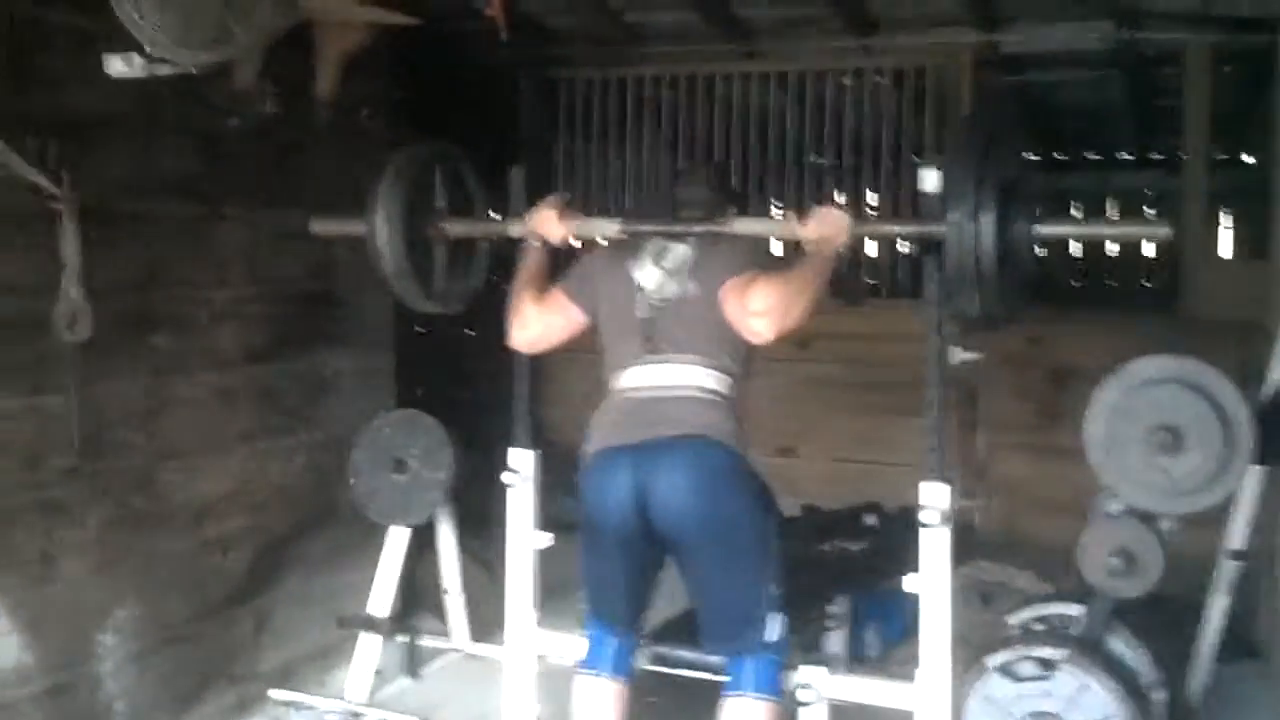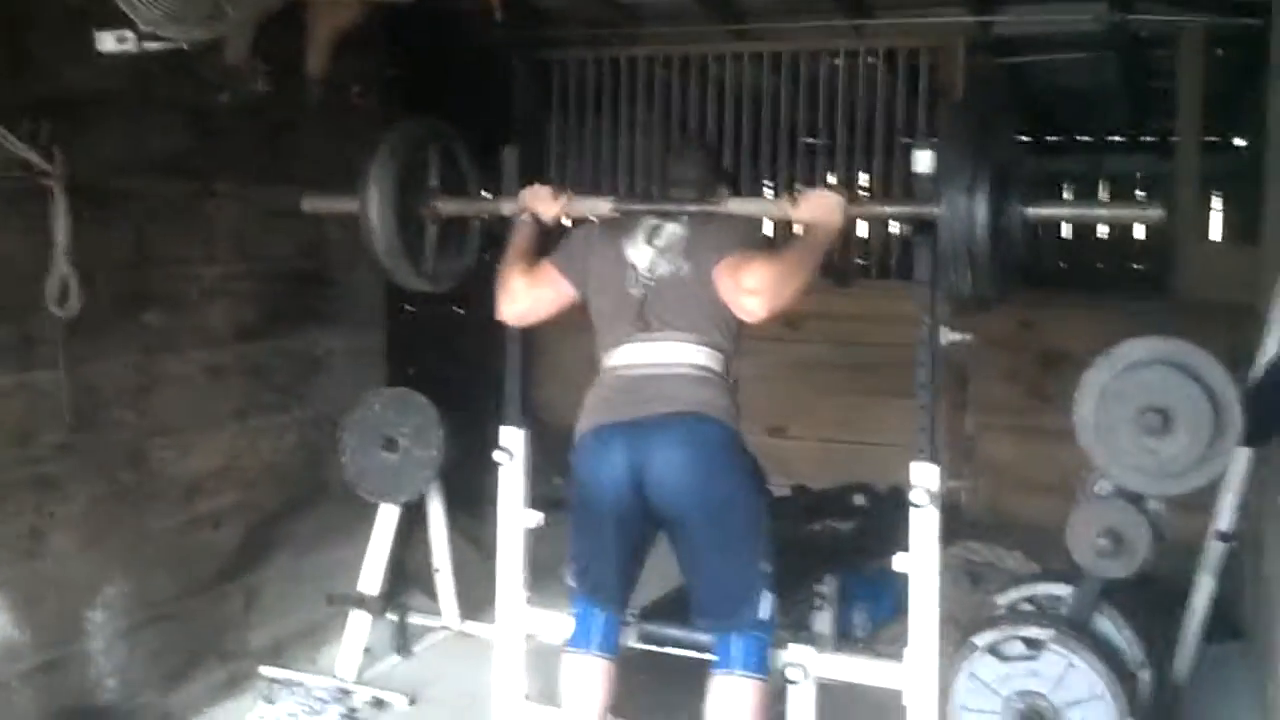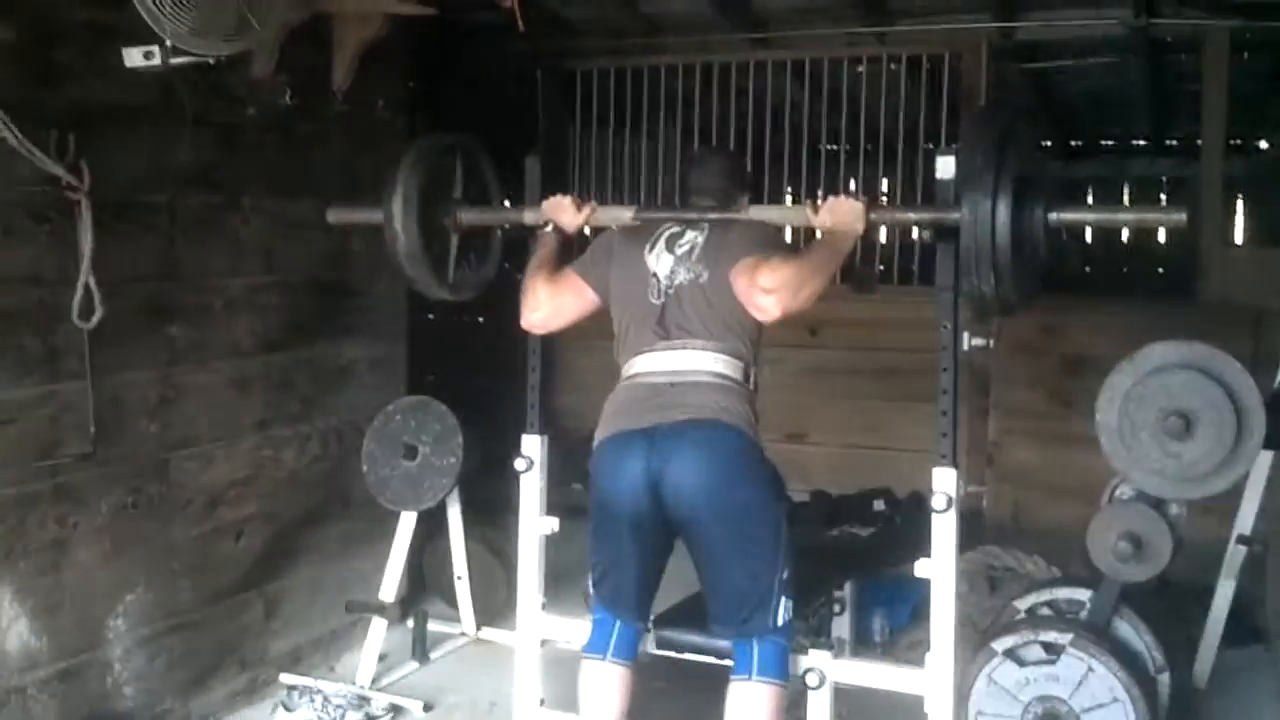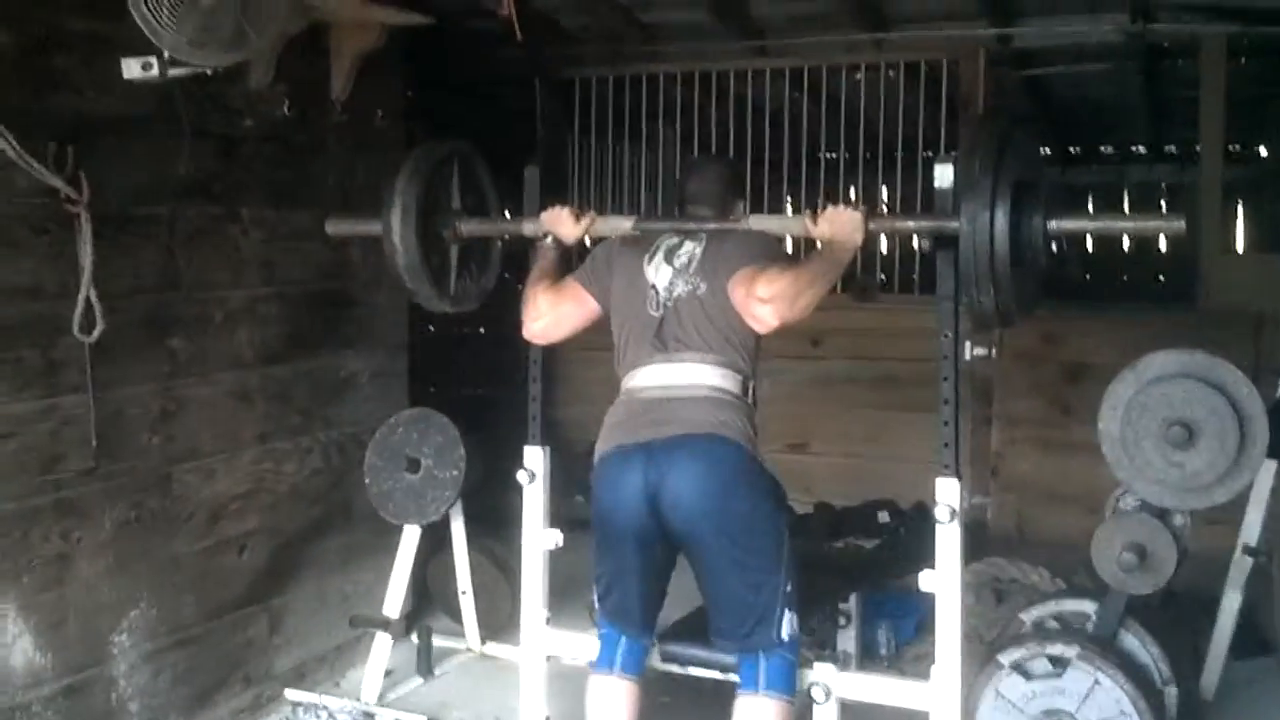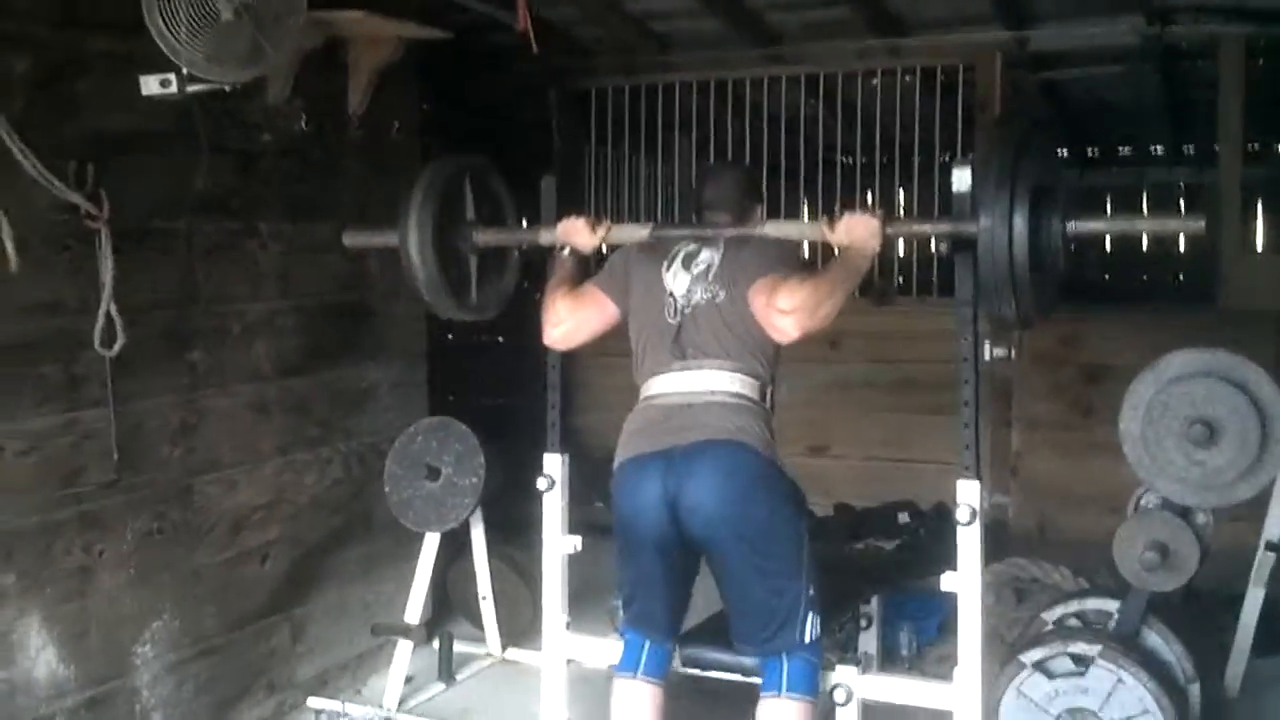
dt=0.2s
person 1, frame 1
left shoulder: (608, 259)
right shoulder: (736, 251)
left elbow: (526, 331)
right elbow: (763, 318)
left wrist: (538, 244)
right wrist: (824, 247)
left hip: (609, 461)
right hip: (701, 460)
left knee: (608, 632)
right knee: (753, 646)
person 1, frame 2
left shoulder: (600, 235)
right shoulder: (729, 229)
left elbow: (514, 304)
right elbow: (756, 295)
left wrist: (529, 222)
right wrist: (820, 229)
left hip: (602, 439)
right hip: (695, 438)
left knee: (595, 608)
right knee: (742, 625)
person 1, frame 3
left shoulder: (622, 243)
right shoulder: (748, 235)
left elbow: (537, 312)
right elbow: (771, 296)
left wrist: (553, 230)
right wrist: (839, 235)
left hip: (619, 445)
right hip: (713, 444)
left knee: (614, 616)
right knee: (759, 631)
person 1, frame 4
left shoulder: (621, 253)
right shoulder: (746, 244)
left elbow: (539, 322)
right elbow: (768, 305)
left wrist: (552, 244)
right wrist: (838, 246)
left hip: (619, 460)
right hip: (711, 457)
left knee: (621, 631)
right knee: (767, 645)
person 1, frame 5
left shoulder: (639, 260)
right shoulder: (764, 252)
left elbow: (559, 328)
right elbow: (789, 317)
left wrist: (570, 252)
right wrist: (856, 252)
left hip: (639, 467)
right hip: (730, 464)
left knee: (645, 635)
right knee: (790, 647)
